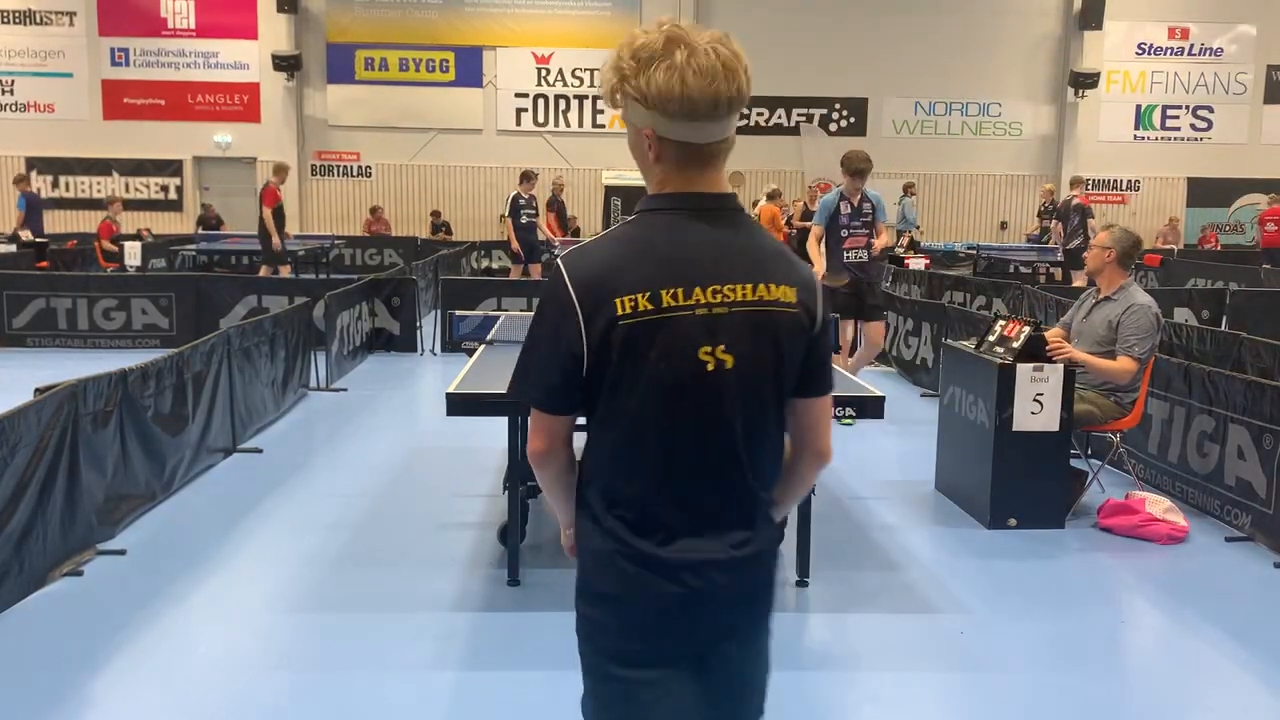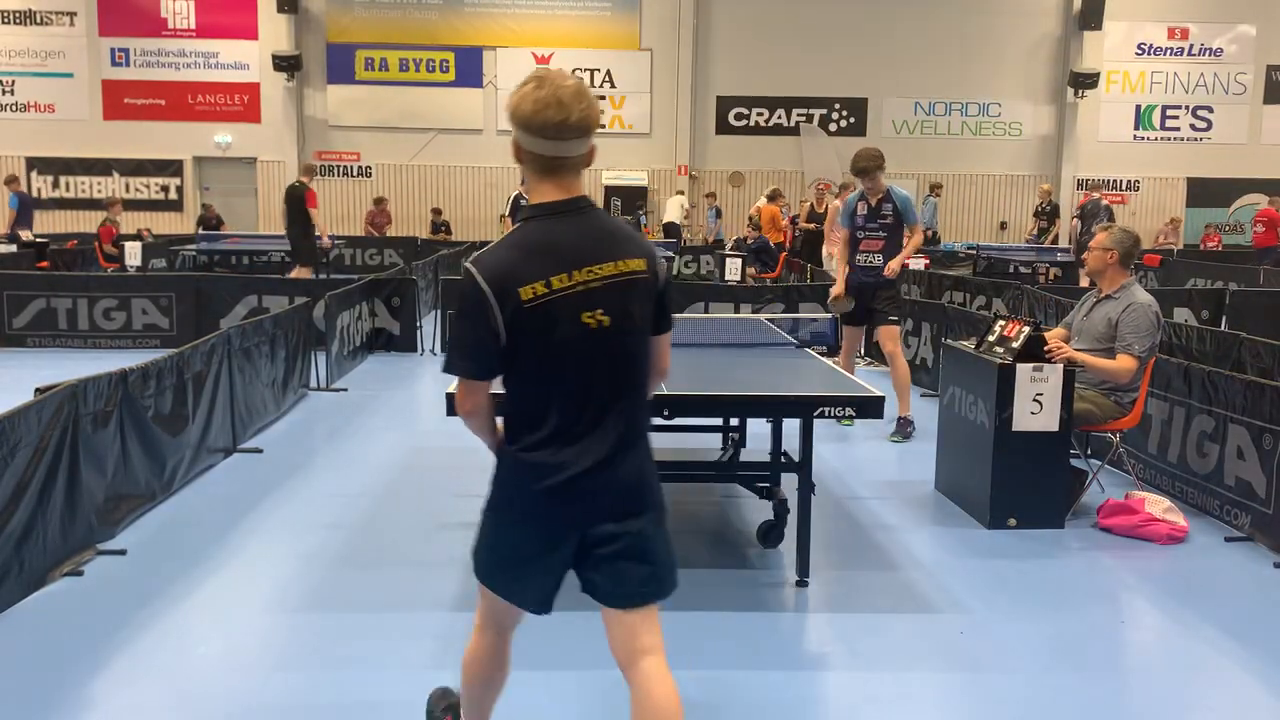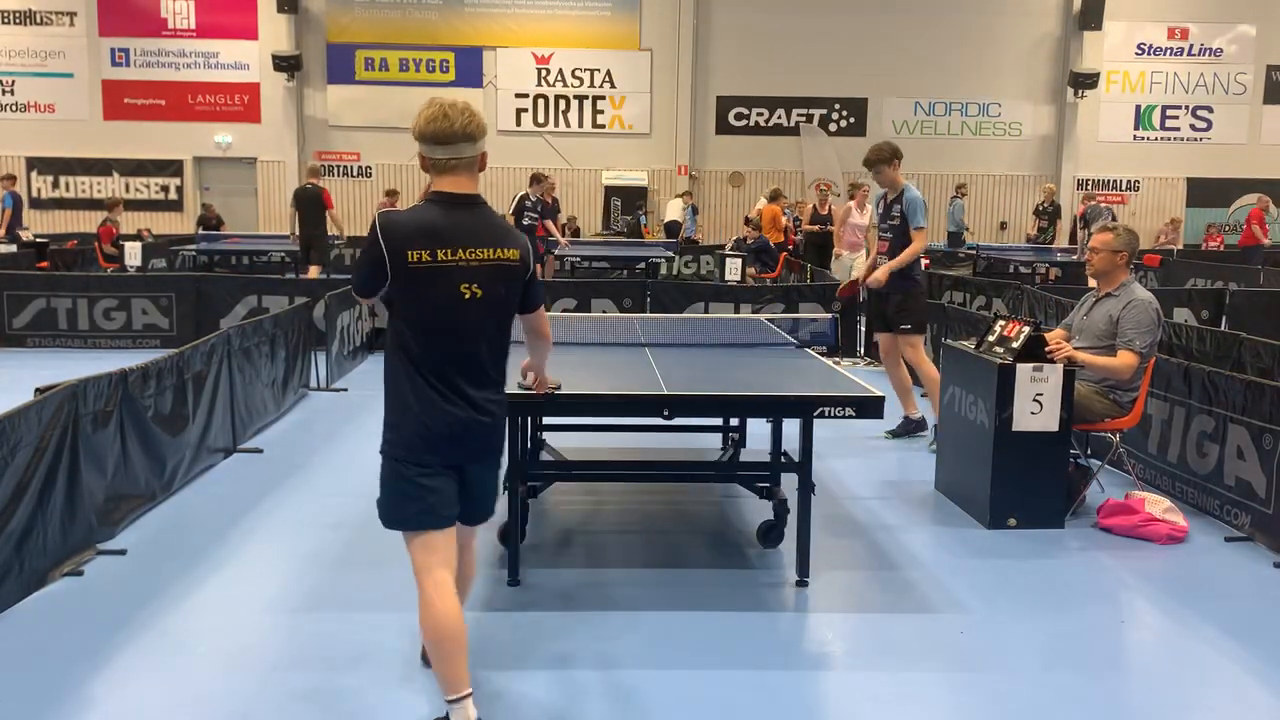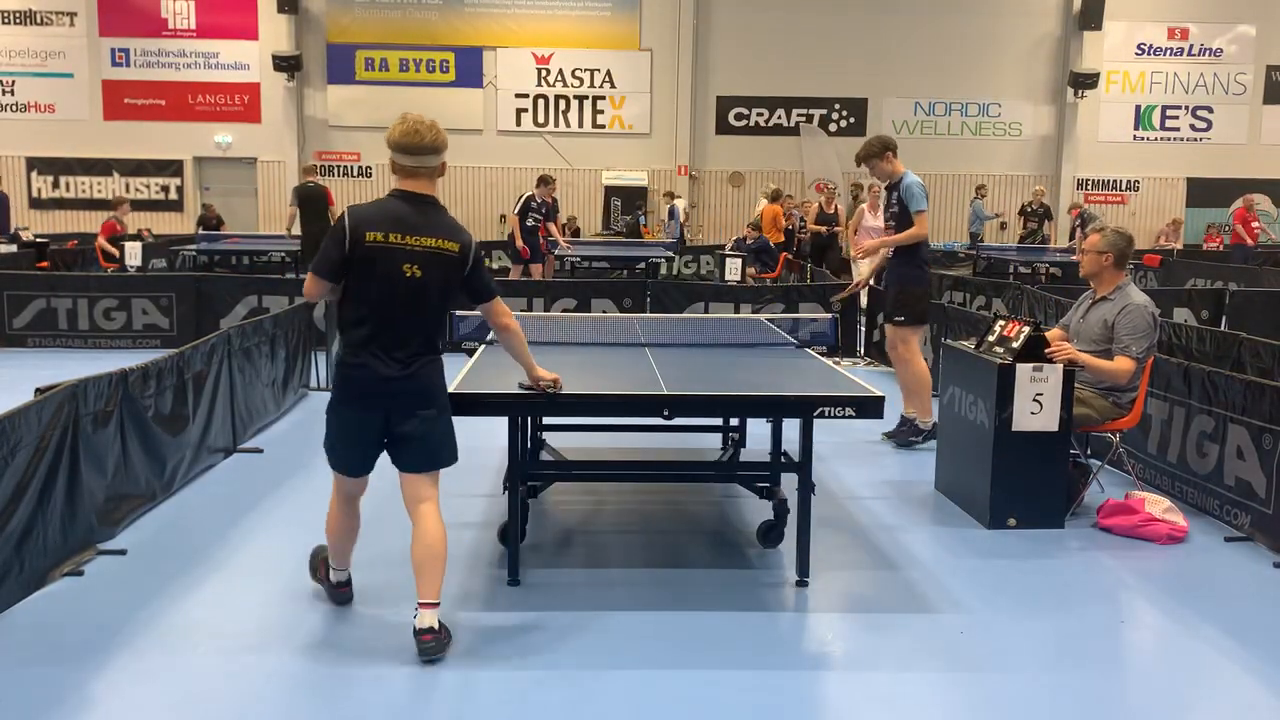
dt=0.5s
person 1, frame 1
left shoulder: (587, 272)
right shoulder: (792, 276)
left elbow: (547, 443)
right elbow: (815, 446)
left wrist: (574, 523)
left hip: (629, 573)
right hip: (742, 567)
person 1, frame 2
left shoulder: (491, 271)
right shoulder: (638, 250)
left elbow: (471, 404)
right elbow: (658, 370)
left hip: (534, 485)
right hip: (626, 479)
left knee: (495, 620)
right knee: (643, 654)
person 1, frame 3
left shoulder: (394, 230)
right shoulder: (513, 241)
left elbow: (364, 292)
right elbow: (540, 330)
right wrist: (537, 369)
left hip: (418, 427)
right hip: (485, 422)
left knee: (433, 565)
right knee: (462, 537)
right ankle: (439, 644)
person 1, frame 4
left shoulder: (357, 220)
right shoulder: (458, 239)
left elbow: (313, 291)
right elbow: (500, 318)
right wrist: (533, 369)
left hip: (359, 381)
right hip: (421, 385)
left knee: (346, 491)
right knee: (424, 503)
left ankle: (338, 576)
right ankle: (428, 620)
person 2, frame 1
left shoulder: (874, 200)
right shoulder: (829, 202)
left elbow: (883, 233)
right elbow: (813, 239)
left wrist: (880, 242)
right wrist: (818, 264)
left hip: (868, 279)
left knee: (876, 343)
right knee: (843, 342)
left ankle: (850, 375)
person 2, frame 2
left shoulder: (901, 199)
right shoulder: (851, 203)
left elbow: (917, 236)
right elbow: (844, 243)
left wrist: (898, 260)
right wrist: (839, 280)
left hip: (886, 285)
right hip: (856, 283)
left knee: (892, 349)
right knee: (849, 348)
left ankle: (905, 418)
person 2, frame 3
left shoulder: (912, 199)
right shoulder: (880, 200)
left elbow: (918, 245)
left wrist: (887, 269)
right wrist: (868, 269)
left hip: (907, 289)
right hip: (882, 290)
left knee: (914, 355)
right knee: (889, 356)
right ankle: (912, 417)
person 2, frame 4
left shoulder: (911, 185)
right shoulder: (892, 188)
left elbow: (922, 230)
left wrist: (880, 243)
right wrist: (870, 272)
left hip: (912, 279)
right hip: (897, 278)
left knee: (908, 350)
right knee: (895, 348)
left ankle: (926, 424)
right ankle: (912, 417)
person 3, frame 1
left shoulder: (1139, 308)
right shoulder: (1089, 296)
left elbow: (1124, 372)
right elbow: (1056, 336)
left wrist: (1079, 357)
left hip: (1106, 399)
person 3, frame 2
left shoulder: (1139, 306)
right shoulder: (1091, 298)
left elbow: (1124, 372)
right elbow: (1059, 335)
left wrist: (1079, 358)
left hip: (1107, 398)
person 3, frame 3
left shoulder: (1138, 304)
right shoulder: (1090, 298)
left elbow: (1125, 368)
right elbow: (1058, 336)
left wrist: (1079, 357)
left hip: (1107, 396)
right hip: (1071, 383)
person 3, frame 4
left shoulder: (1135, 307)
right shoulder: (1088, 297)
left elbow: (1122, 372)
right elbow: (1054, 336)
left wrist: (1080, 358)
left hip: (1105, 398)
left ankle: (1068, 478)
